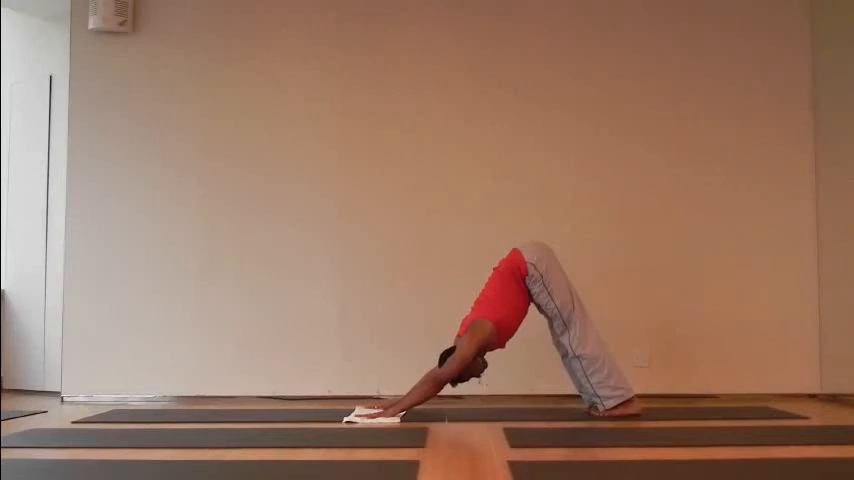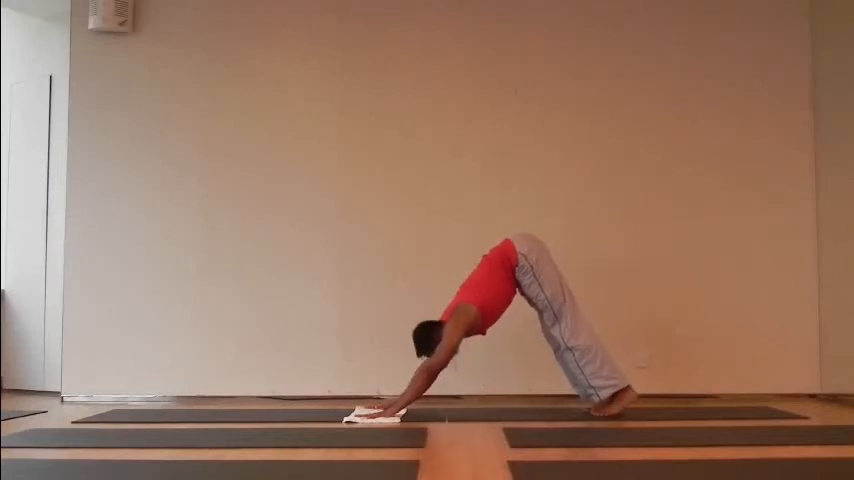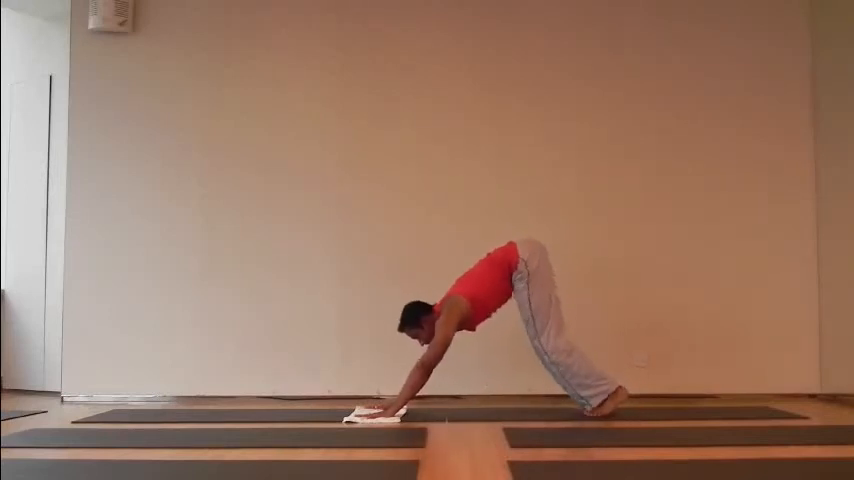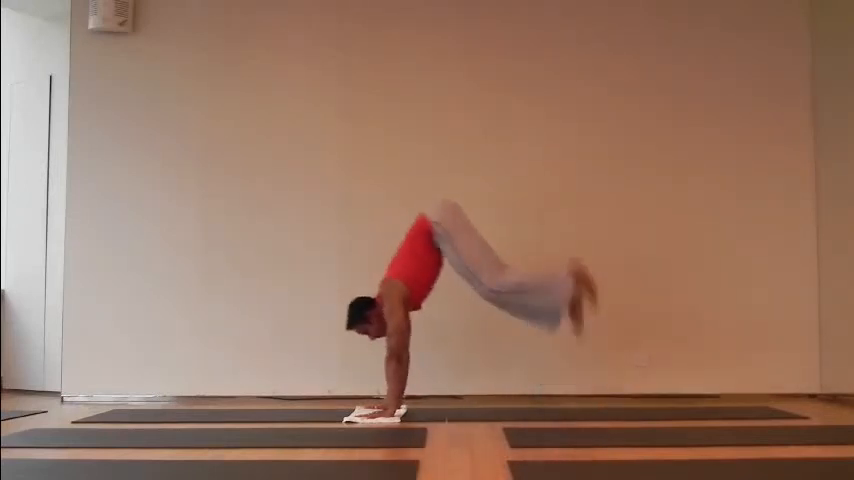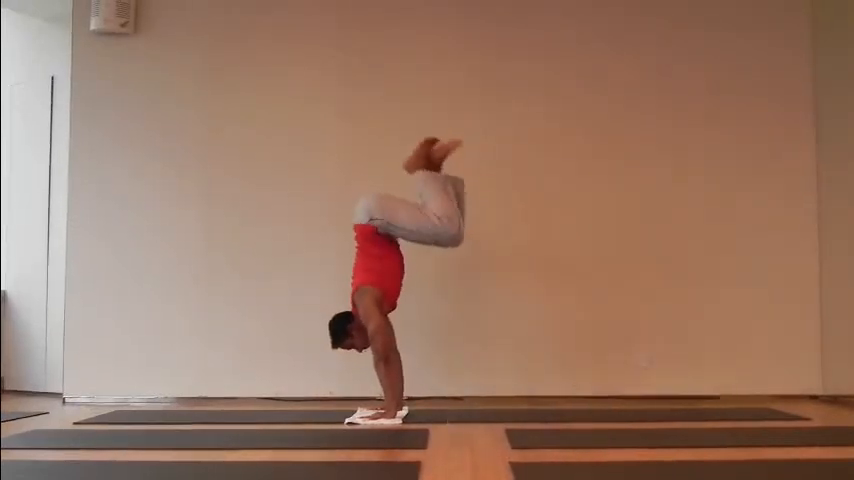
dt=1s
person 1, frame 1
left shoulder: (472, 342)
right shoulder: (469, 341)
left elbow: (436, 380)
right elbow: (436, 377)
left wrist: (396, 408)
right wrist: (399, 402)
left hip: (531, 265)
right hip: (527, 266)
left knee: (575, 336)
right knee: (568, 338)
left ankle: (620, 399)
right ankle: (607, 398)
person 1, frame 2
left shoulder: (456, 325)
right shoulder: (452, 324)
left elbow: (430, 370)
right elbow: (429, 369)
left wrist: (397, 406)
right wrist: (399, 400)
left hip: (521, 256)
right hip: (517, 258)
left knee: (567, 328)
right knee: (558, 330)
left ankle: (616, 390)
right ankle: (605, 392)
person 1, frame 3
left shoulder: (449, 316)
right shoulder: (446, 317)
left elbow: (425, 366)
right elbow: (426, 365)
left wrist: (397, 405)
right wrist: (398, 400)
left hip: (523, 259)
right hip: (519, 260)
left knee: (547, 342)
right knee: (546, 341)
left ankle: (607, 392)
right ankle: (599, 394)
person 1, frame 4
left shoulder: (390, 302)
right shoulder: (396, 303)
left elbow: (395, 356)
right elbow: (400, 356)
left wrist: (391, 405)
right wrist: (394, 400)
right hip: (440, 227)
left knee: (494, 285)
right knee: (497, 286)
left ankle: (569, 282)
right ankle: (567, 292)
person 1, frame 5
left shoulder: (367, 307)
left elbow: (384, 358)
left wrist: (392, 407)
right wrist: (395, 403)
right hip: (376, 221)
left ankle: (422, 168)
